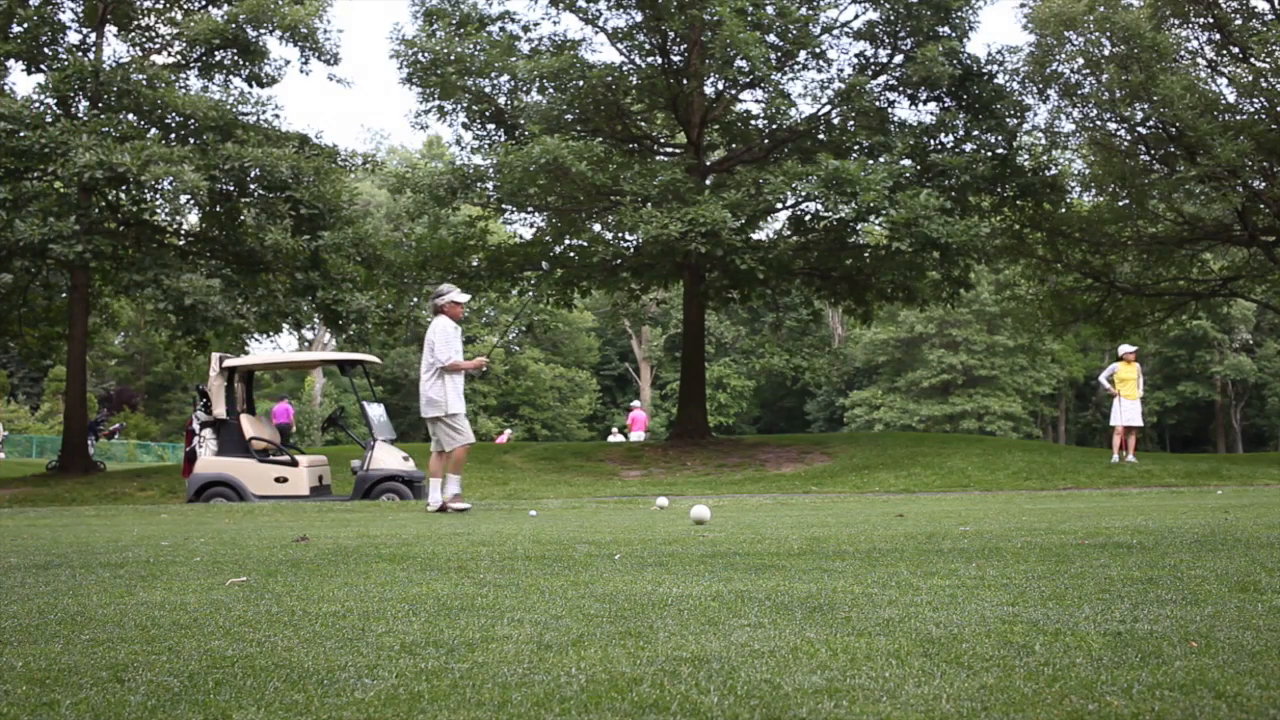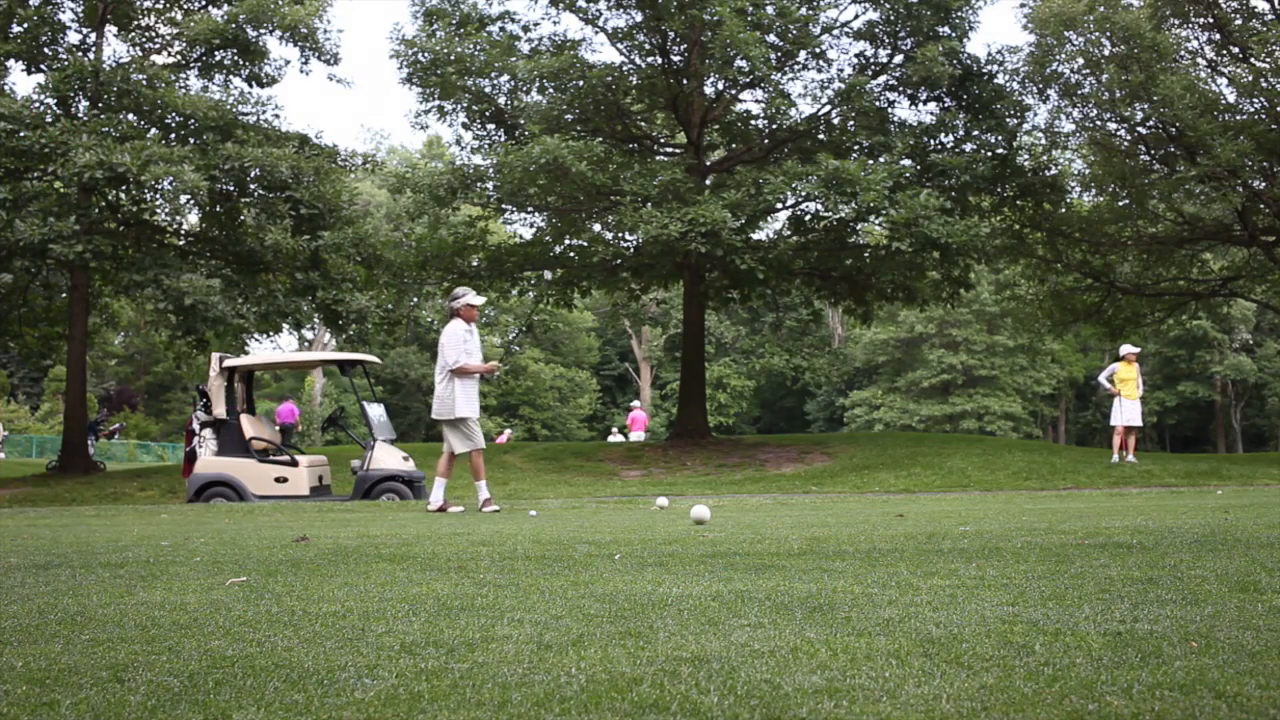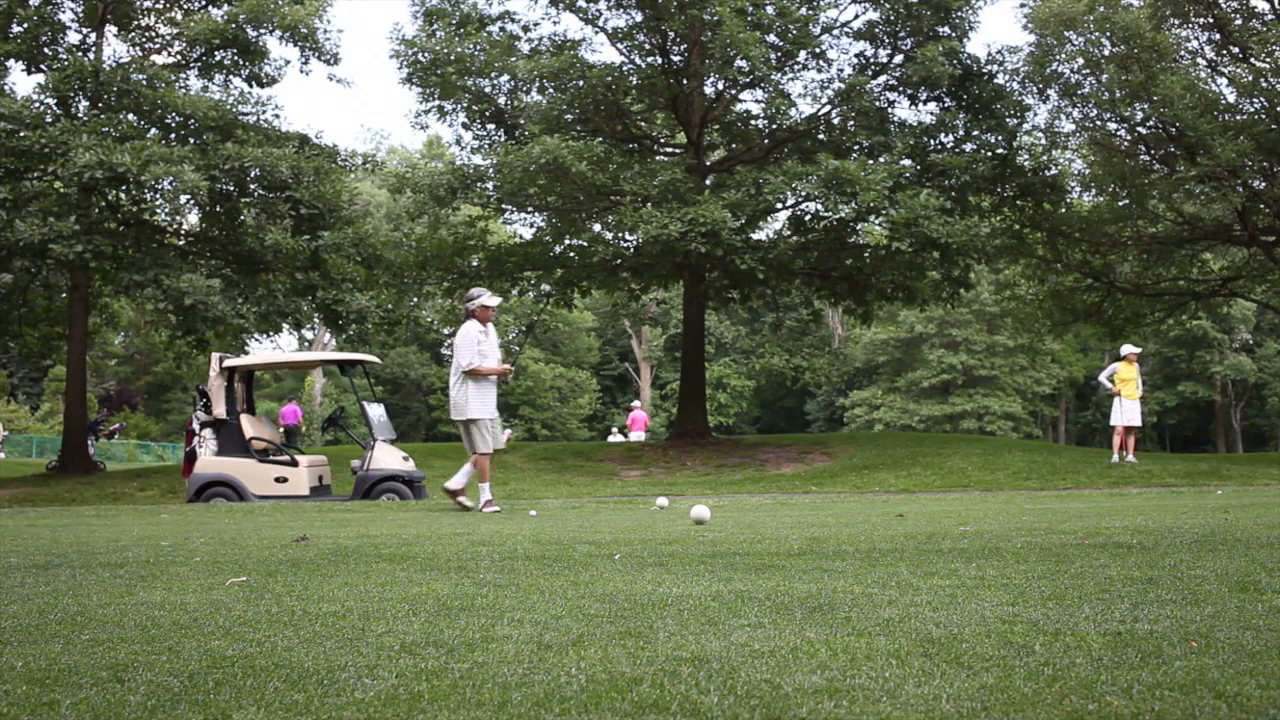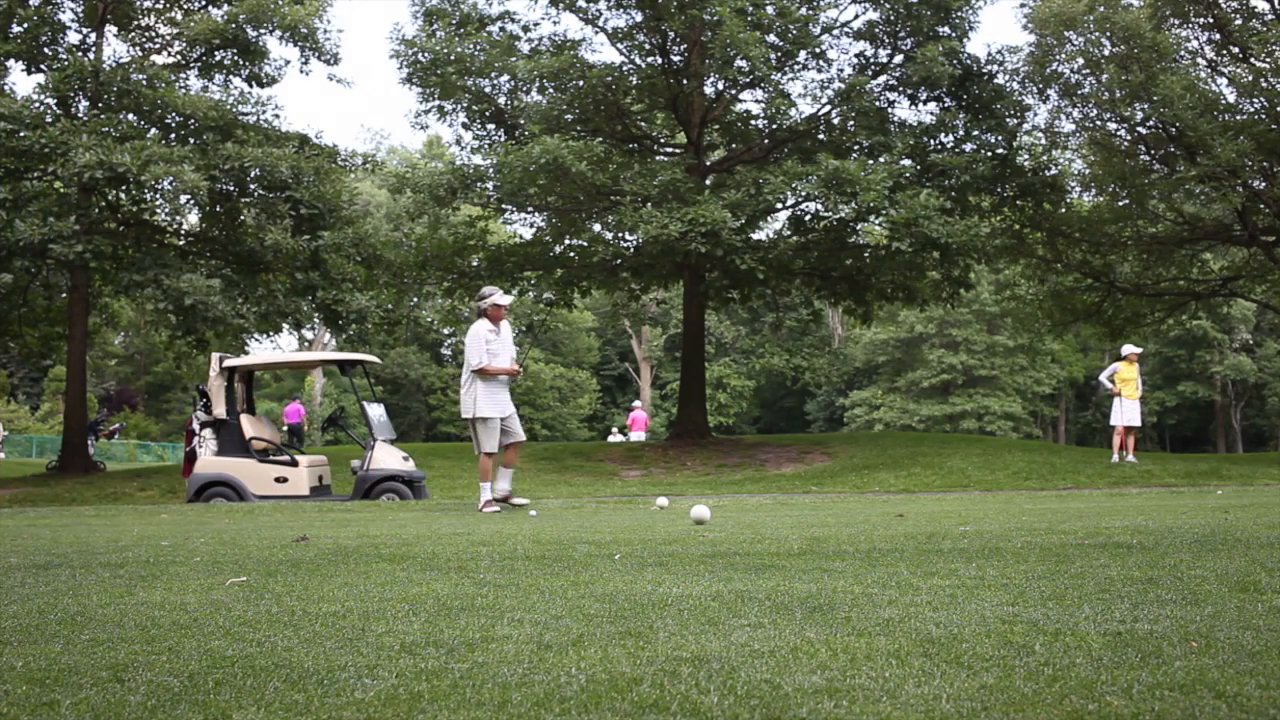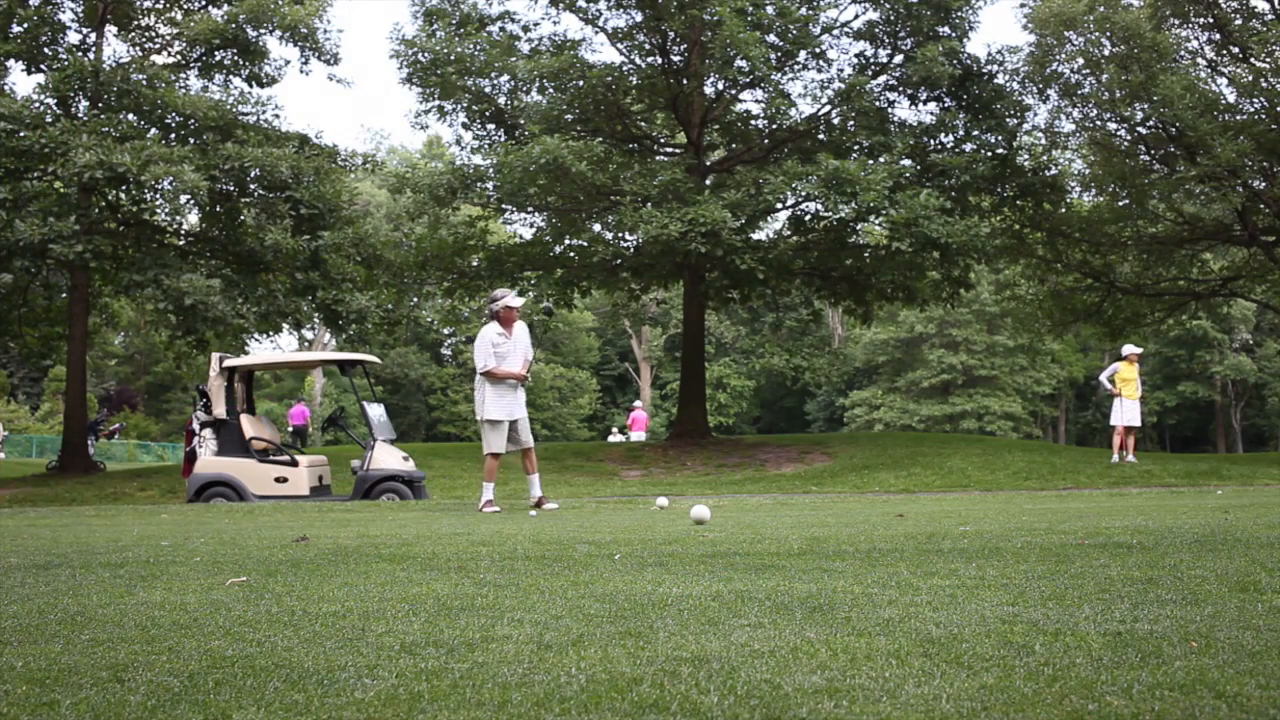
dt=0.2s
person 1, frame 1
left shoulder: (450, 326)
right shoulder: (442, 327)
right elbow: (447, 363)
left wrist: (471, 365)
right wrist: (471, 364)
left hip: (444, 397)
right hip: (443, 397)
left knee: (441, 448)
right knee: (463, 441)
left ankle: (435, 499)
right ankle: (451, 492)
person 1, frame 2
left shoulder: (470, 329)
right shoulder: (454, 331)
right elbow: (456, 365)
left wrist: (487, 367)
right wrist: (483, 369)
left hip: (465, 399)
right hip: (457, 400)
left knee: (452, 451)
right knee: (476, 446)
left ankle: (437, 500)
right ankle: (484, 497)
person 1, frame 3
left shoulder: (490, 328)
right shoulder: (468, 332)
left elbow: (494, 359)
right elbow: (469, 367)
left wrist: (501, 369)
right wrist: (496, 371)
left hip: (487, 399)
right hip: (471, 401)
left knee: (494, 446)
right knee: (483, 450)
left ankle: (455, 484)
right ankle: (485, 498)
person 1, frame 4
left shoulder: (505, 326)
right shoulder: (478, 331)
left elbow: (512, 355)
right elbow: (479, 366)
left wrist: (513, 368)
right wrist: (505, 371)
left hip: (502, 396)
right hip: (482, 399)
left knee: (515, 440)
right knee: (488, 450)
left ankle: (502, 489)
right ankle: (486, 498)
person 1, frame 5
left shoulder: (521, 328)
right shoulder: (487, 334)
left elbow: (527, 357)
right elbow: (486, 369)
left wrist: (524, 372)
right wrist: (513, 375)
left hip: (516, 399)
right hip: (494, 401)
left knee: (527, 447)
right knee: (494, 451)
left ankle: (536, 495)
right ankle: (487, 498)
